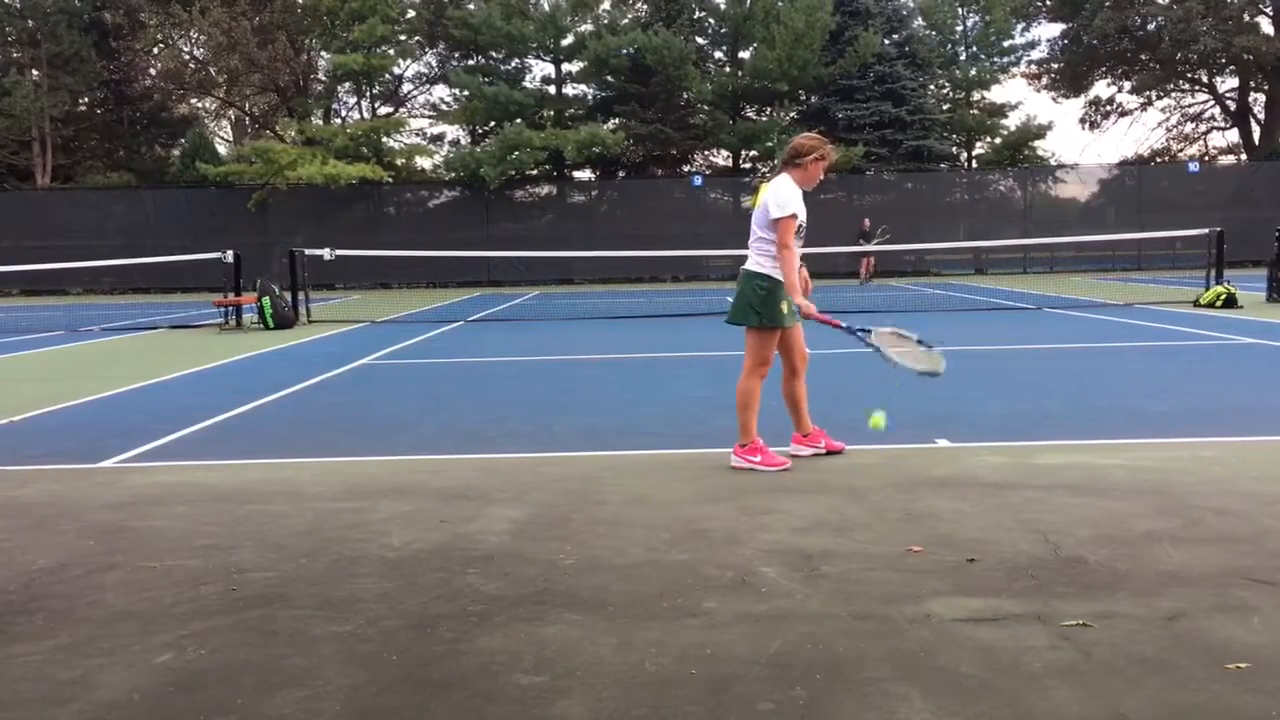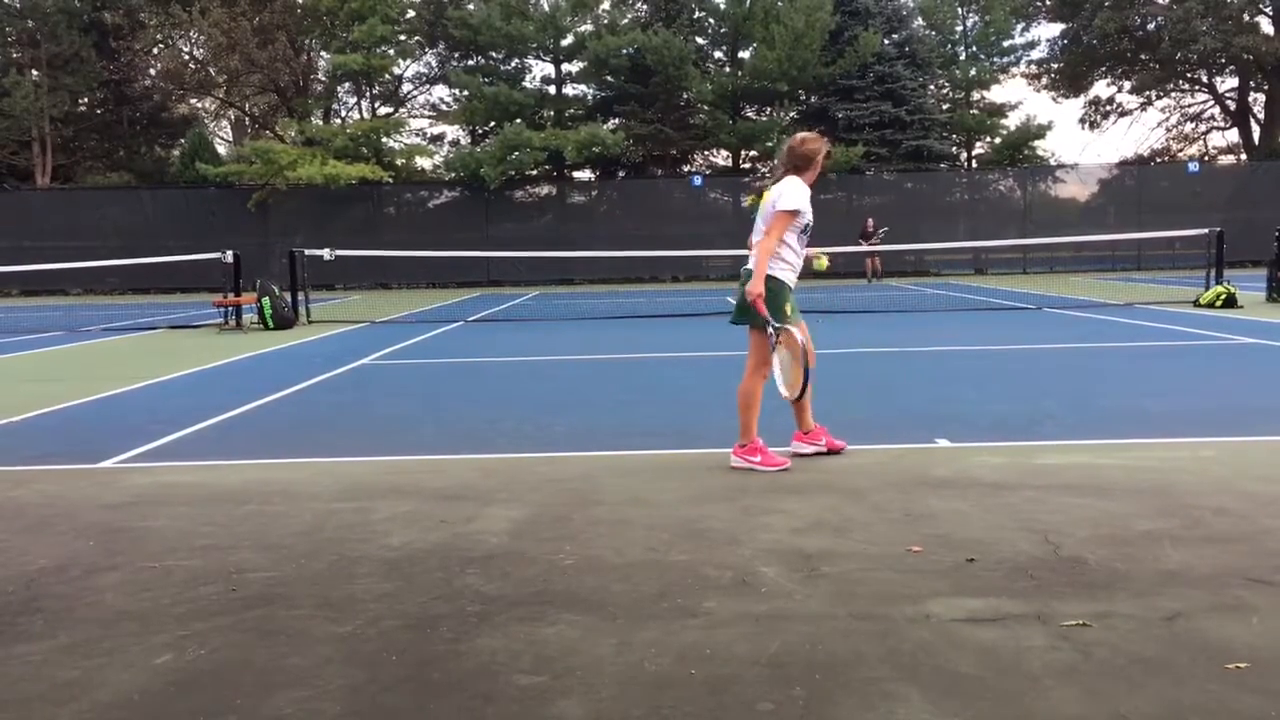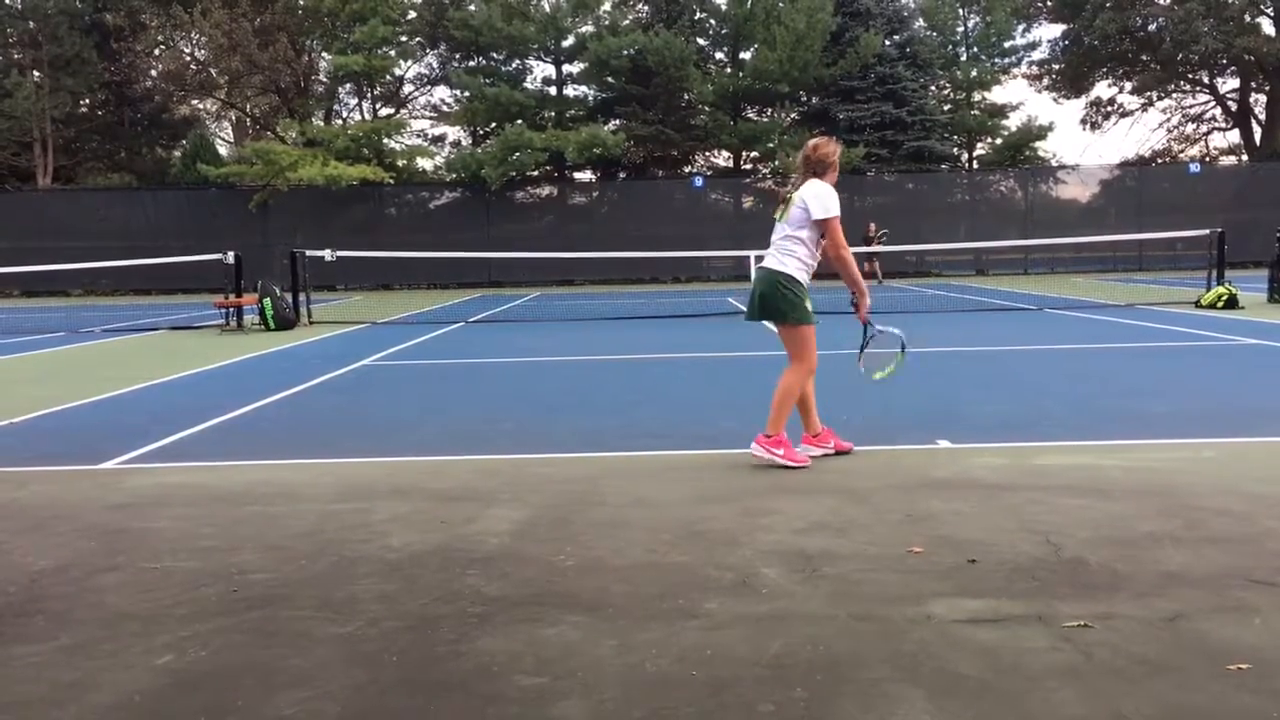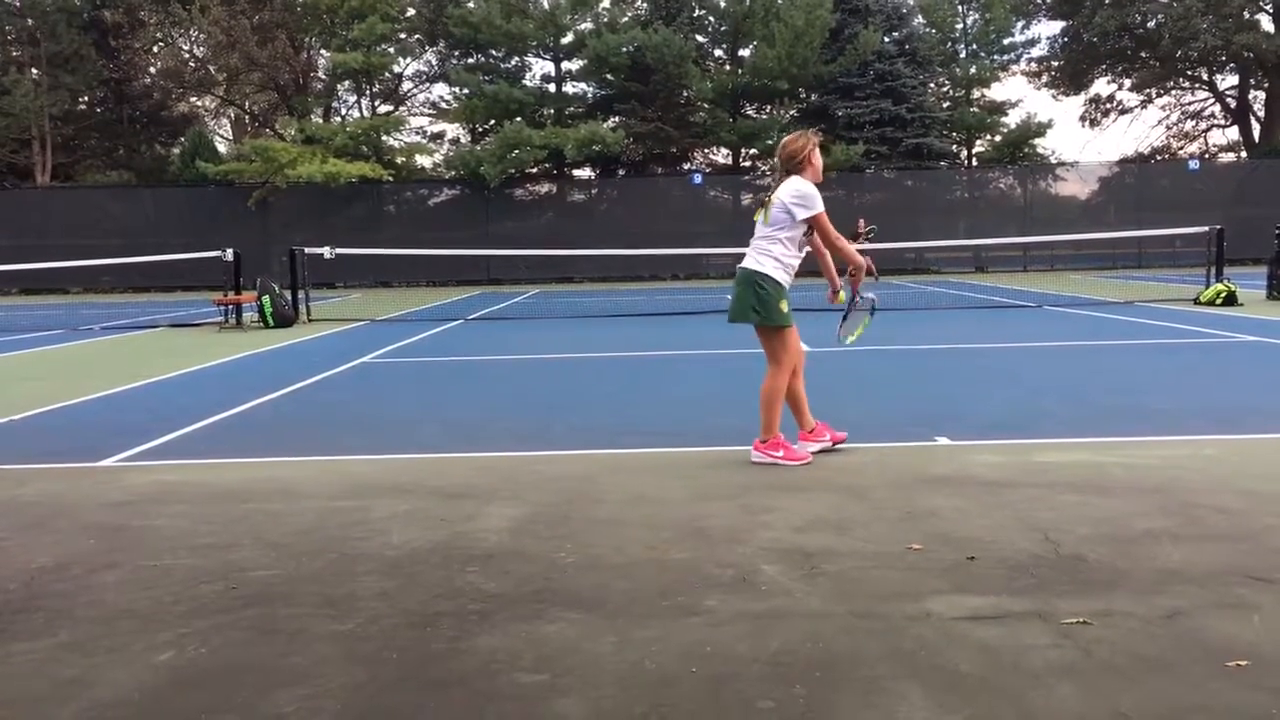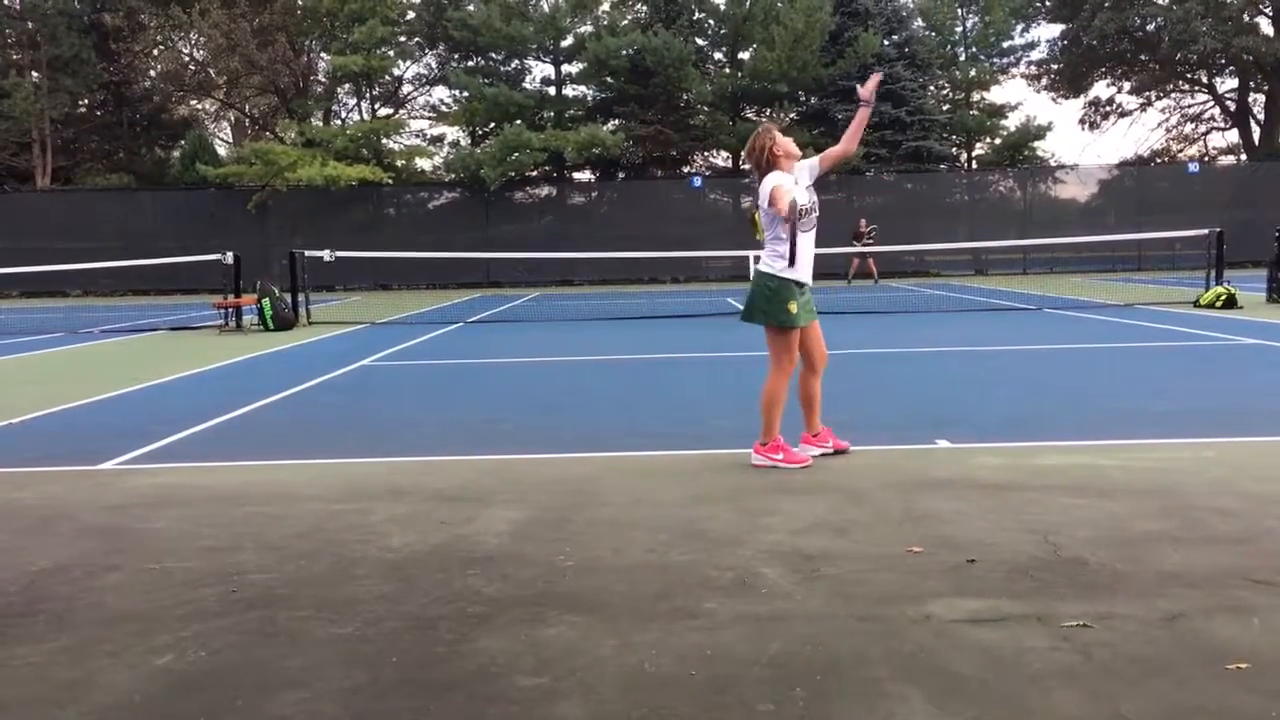
dt=0.5s
person 1, frame 1
left shoulder: (786, 188)
right shoulder: (785, 190)
right elbow: (784, 247)
left wrist: (800, 270)
right wrist: (797, 295)
left hip: (774, 286)
right hip: (764, 284)
left knee: (797, 360)
right knee: (757, 368)
left ankle: (805, 436)
right ankle: (746, 447)
person 1, frame 2
left shoulder: (784, 186)
right shoulder: (795, 189)
left elbow: (758, 239)
right elbow: (772, 236)
left wrist: (802, 258)
right wrist: (758, 278)
left hip: (777, 286)
right hip: (770, 286)
left knee: (803, 355)
right knee: (760, 367)
left ankle: (807, 433)
right ankle: (746, 447)
person 1, frame 3
left shoulder: (802, 191)
right shoulder: (823, 192)
left elbow: (823, 247)
right elbow: (838, 249)
left wrist: (852, 284)
right wrist: (862, 290)
left hip: (776, 278)
right hip: (784, 281)
left knee: (805, 363)
right knee: (802, 364)
left ankle: (815, 436)
right ankle: (771, 439)
person 1, frame 4
left shoulder: (794, 190)
right shoulder: (803, 190)
left elbow: (818, 244)
right elbow: (831, 239)
left wrist: (833, 280)
right wrist: (858, 263)
left hip: (769, 283)
right hip: (763, 281)
left knee: (794, 362)
right knee: (782, 364)
left ankle: (810, 431)
right ankle: (767, 443)
person 1, frame 5
left shoulder: (802, 172)
right shoulder: (776, 181)
left elbow: (845, 146)
right elbow: (780, 203)
left wrist: (865, 105)
right wrist: (786, 213)
left hip: (798, 284)
right hip: (778, 283)
left knee: (816, 360)
right knee: (784, 366)
left ankle: (814, 435)
right ankle: (767, 446)
